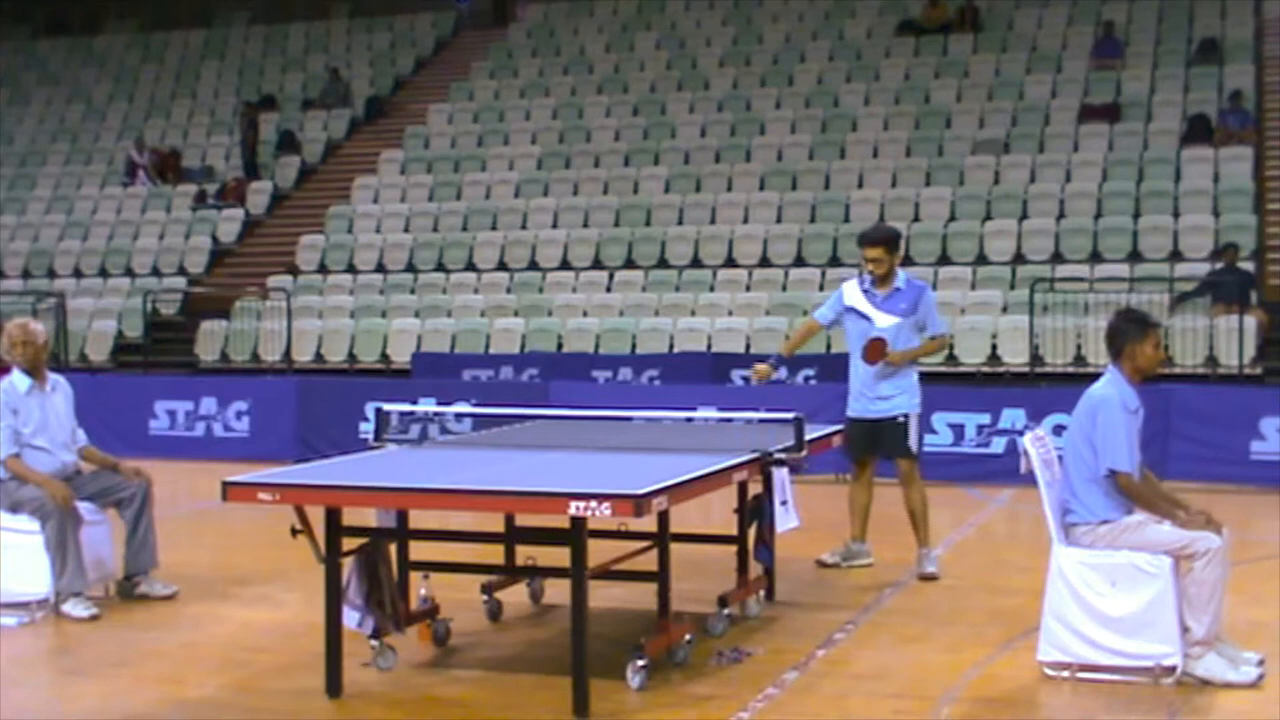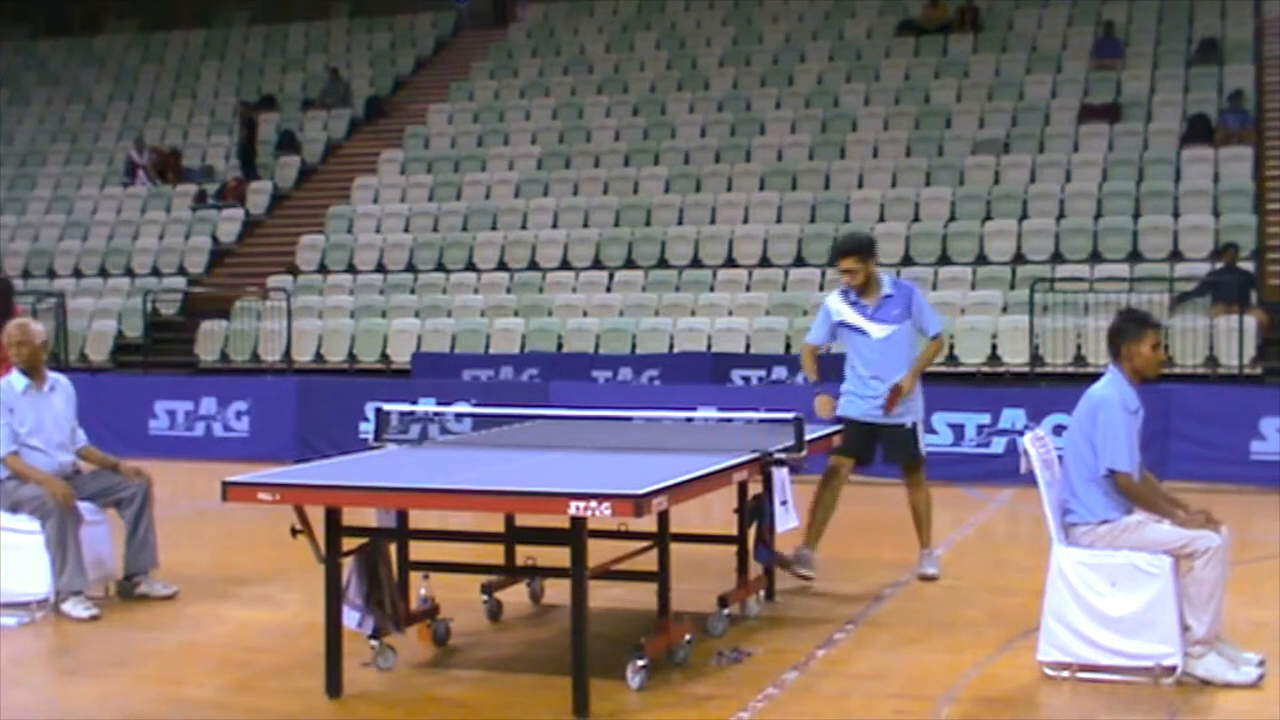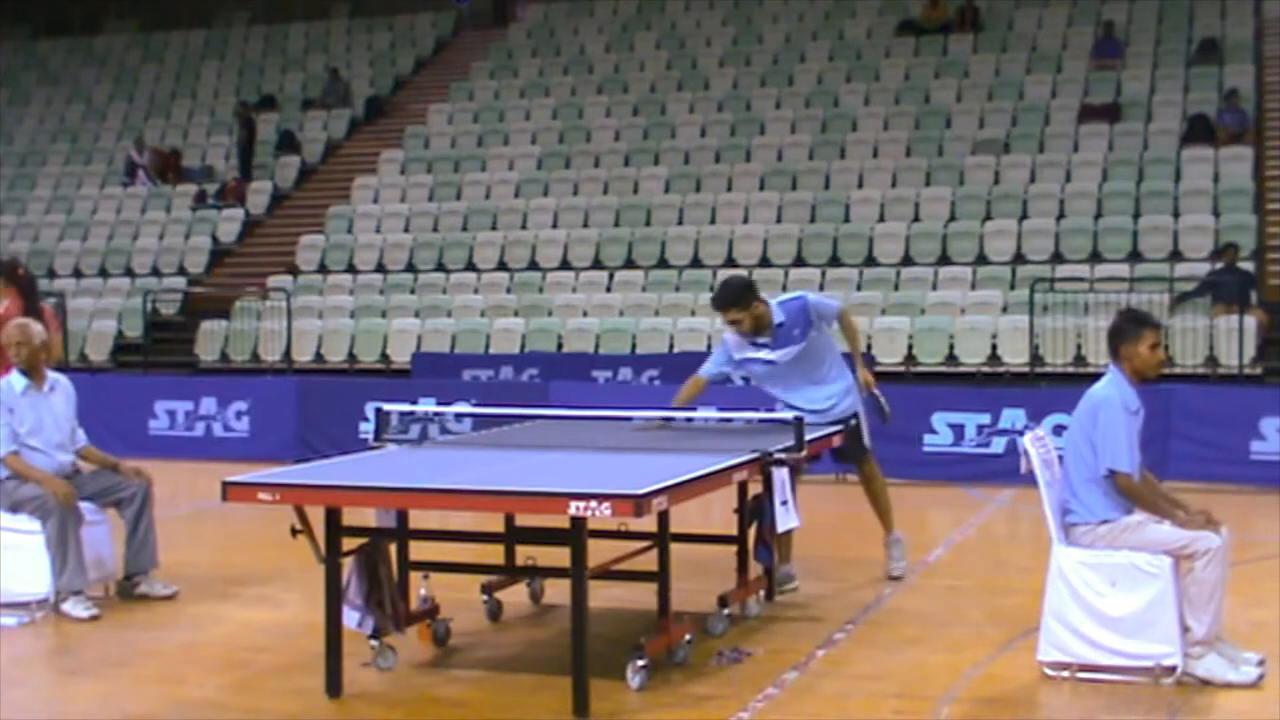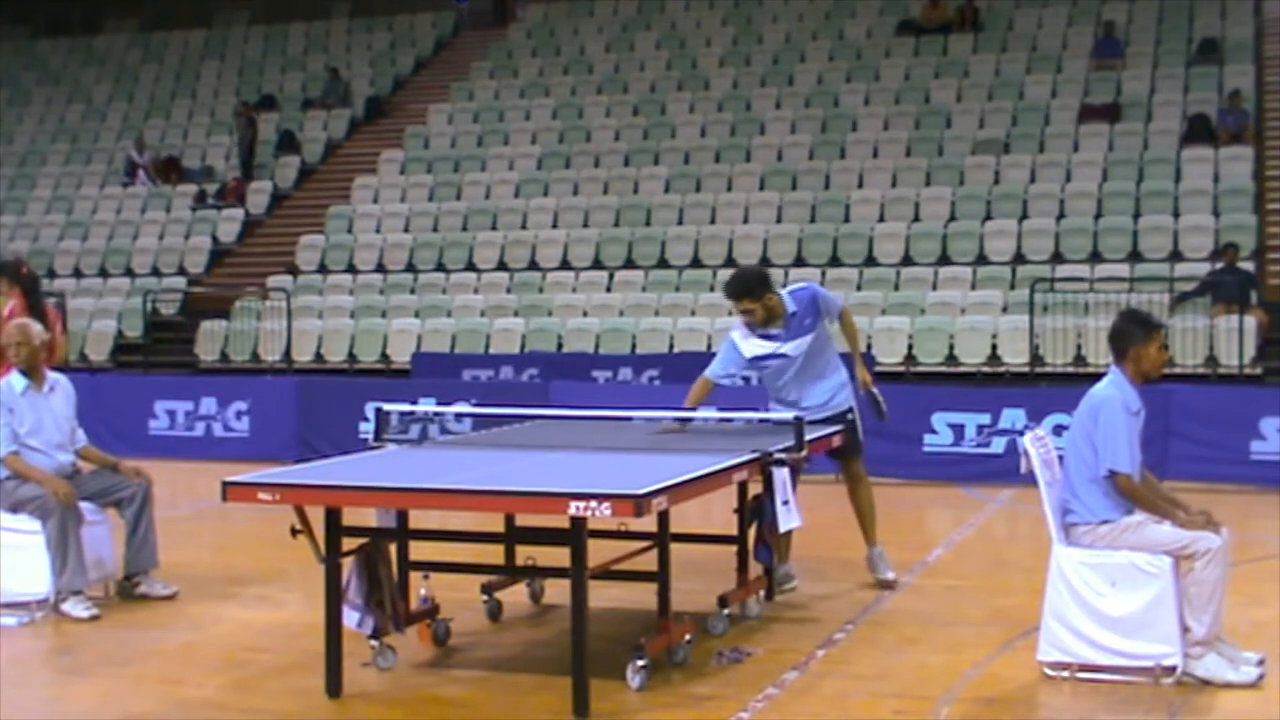
dt=0.5s
person 1, frame 1
left shoulder: (1122, 396)
right shoulder: (1109, 400)
left elbow: (1138, 472)
right elbow: (1125, 481)
left wrist: (1185, 508)
right wrist: (1181, 518)
left hip: (1117, 513)
right hip: (1098, 524)
left knee: (1212, 532)
right knee: (1205, 543)
left ankle: (1206, 638)
right ankle: (1197, 652)
person 1, frame 2
left shoulder: (1122, 397)
right shoulder: (1109, 400)
left elbow: (1136, 473)
right elbow: (1124, 481)
left wrist: (1184, 508)
right wrist: (1179, 518)
left hip: (1117, 514)
right hip: (1098, 524)
left knee: (1216, 533)
right knee: (1206, 544)
left ankle: (1206, 638)
right ankle: (1197, 651)
person 1, frame 3
left shoulder: (1124, 397)
right shoulder: (1109, 400)
left elbow: (1137, 472)
right elbow: (1124, 481)
left wrist: (1184, 509)
right wrist: (1179, 519)
left hip: (1117, 514)
right hip: (1098, 524)
left knee: (1215, 533)
right knee: (1206, 543)
left ankle: (1207, 638)
right ankle: (1197, 651)
person 1, frame 4
left shoulder: (1124, 397)
right shoulder: (1110, 400)
left elbow: (1137, 472)
right elbow: (1124, 482)
left wrist: (1185, 509)
right wrist: (1179, 519)
left hip: (1117, 514)
right hip: (1098, 524)
left knee: (1215, 533)
right knee: (1206, 544)
left ankle: (1206, 638)
right ankle: (1197, 651)
person 2, frame 1
left shoulder: (918, 293)
right shoulder: (849, 291)
left elbow: (939, 340)
right elbow: (812, 325)
left wrist: (905, 355)
right wrist: (776, 359)
left hip: (899, 402)
right hip: (859, 403)
left knee: (908, 472)
right knee: (860, 473)
left ankle: (925, 551)
right ankle: (857, 546)
person 2, frame 2
left shoulder: (907, 294)
right shoulder: (835, 304)
left elbow: (936, 339)
right elbow: (809, 350)
left wrist: (912, 376)
right wrist: (819, 389)
left hip: (901, 407)
right hip: (853, 407)
left knee: (914, 477)
right knee: (834, 473)
left ankle: (926, 553)
right ankle: (806, 553)
person 2, frame 3
left shoulder: (802, 307)
right shoulder: (733, 344)
left elbow: (844, 318)
right elbow: (701, 379)
left wrist: (860, 366)
left hip: (841, 404)
right hip: (795, 415)
left knee: (867, 469)
left ankle: (892, 539)
right ankle: (785, 566)
person 2, frame 4
left shoulder: (810, 297)
right shoulder: (741, 338)
left elbow: (842, 314)
right elbow: (708, 379)
left wrist: (858, 364)
left hip: (835, 401)
right hip: (788, 413)
left knee: (854, 473)
left ankle: (874, 551)
right ankle: (782, 566)
person 3, frame 1
left shoulder: (61, 387)
left wrist: (118, 465)
right wrist: (46, 483)
left hip: (70, 477)
left knee: (135, 485)
right knee: (59, 507)
left ankle: (136, 577)
right ankle: (69, 594)
person 3, frame 2
left shoulder: (63, 386)
left wrist: (118, 465)
right wrist: (46, 480)
left hip: (69, 476)
left knee: (135, 486)
right knee: (59, 505)
left ankle: (136, 576)
right ankle: (69, 594)
person 3, frame 3
left shoulder: (63, 386)
left wrist: (118, 465)
right wrist: (47, 480)
left hip: (69, 476)
left knee: (136, 486)
right knee: (60, 504)
left ankle: (136, 576)
right ankle: (68, 594)
person 3, frame 4
left shoulder: (62, 385)
left wrist: (117, 464)
right wrist: (48, 480)
left hip: (69, 476)
left knee: (135, 485)
right knee: (60, 503)
left ankle: (136, 577)
right ankle: (69, 594)
